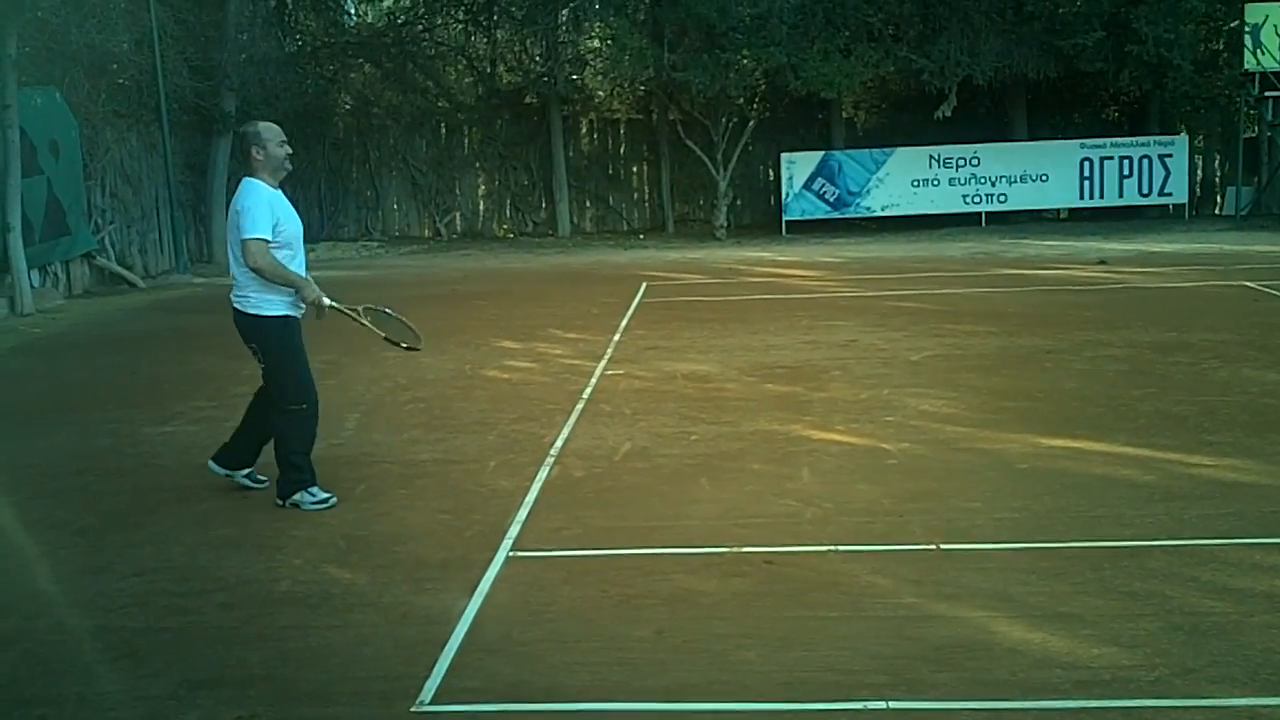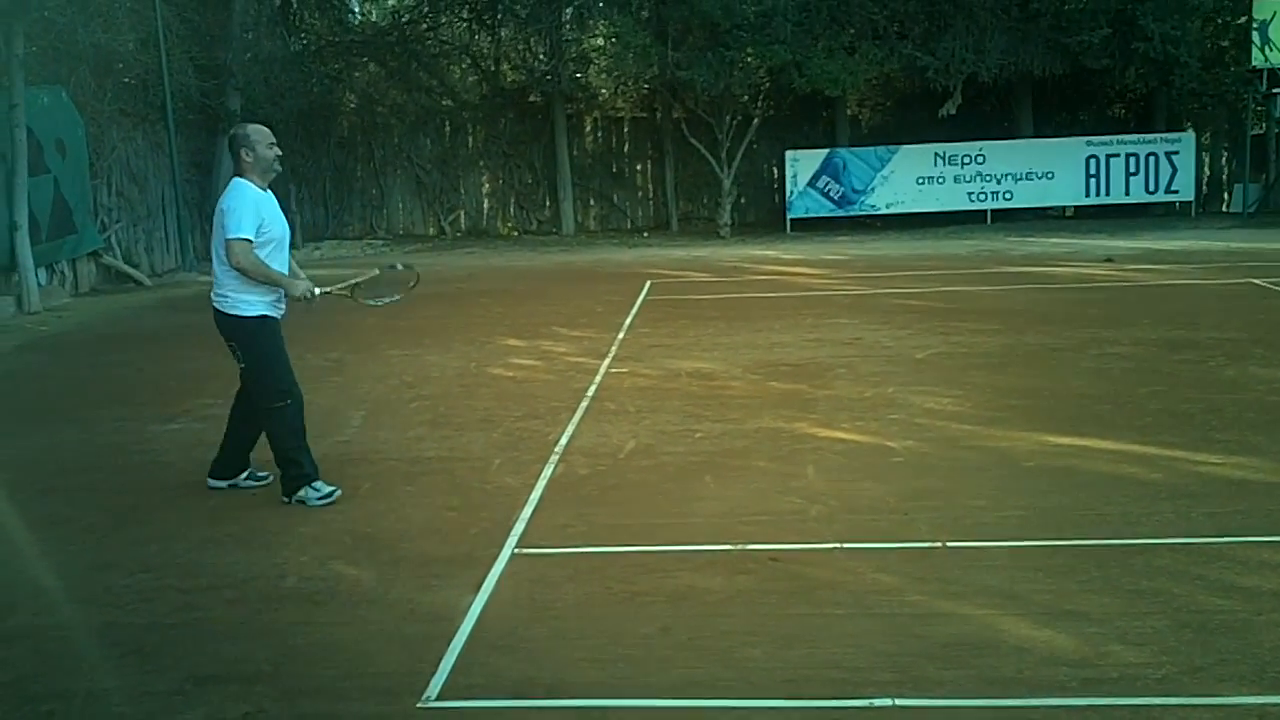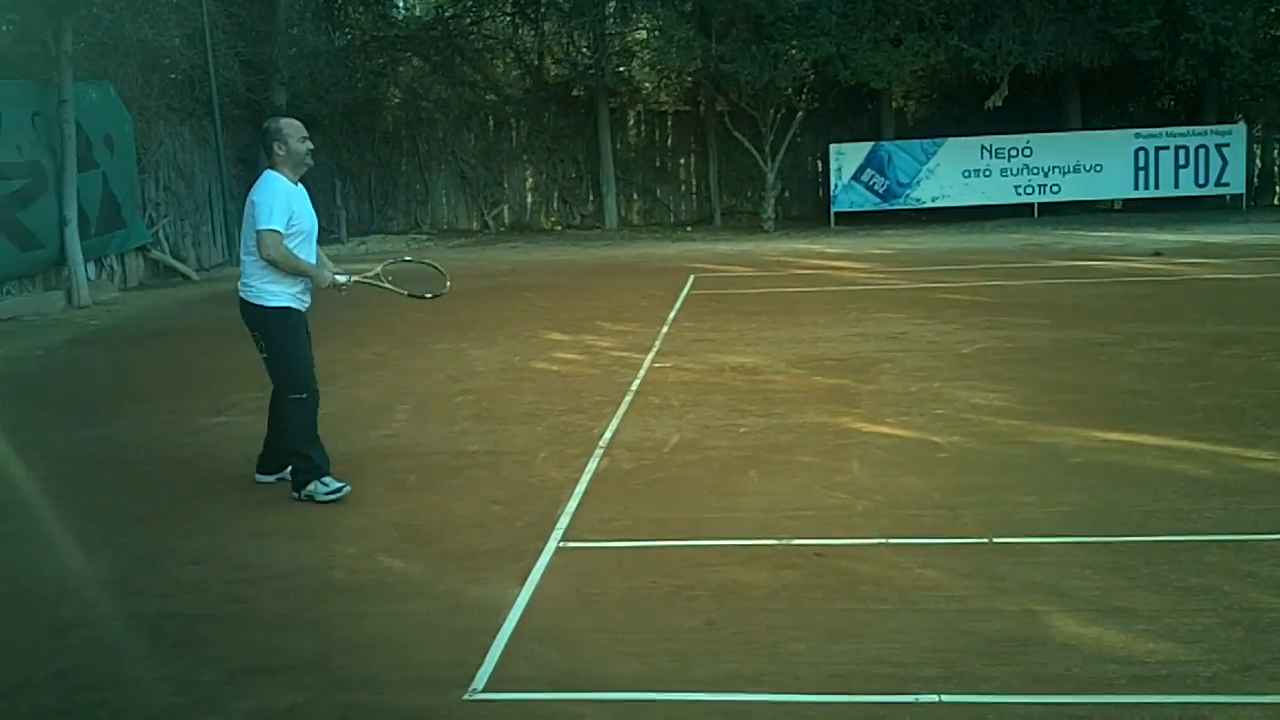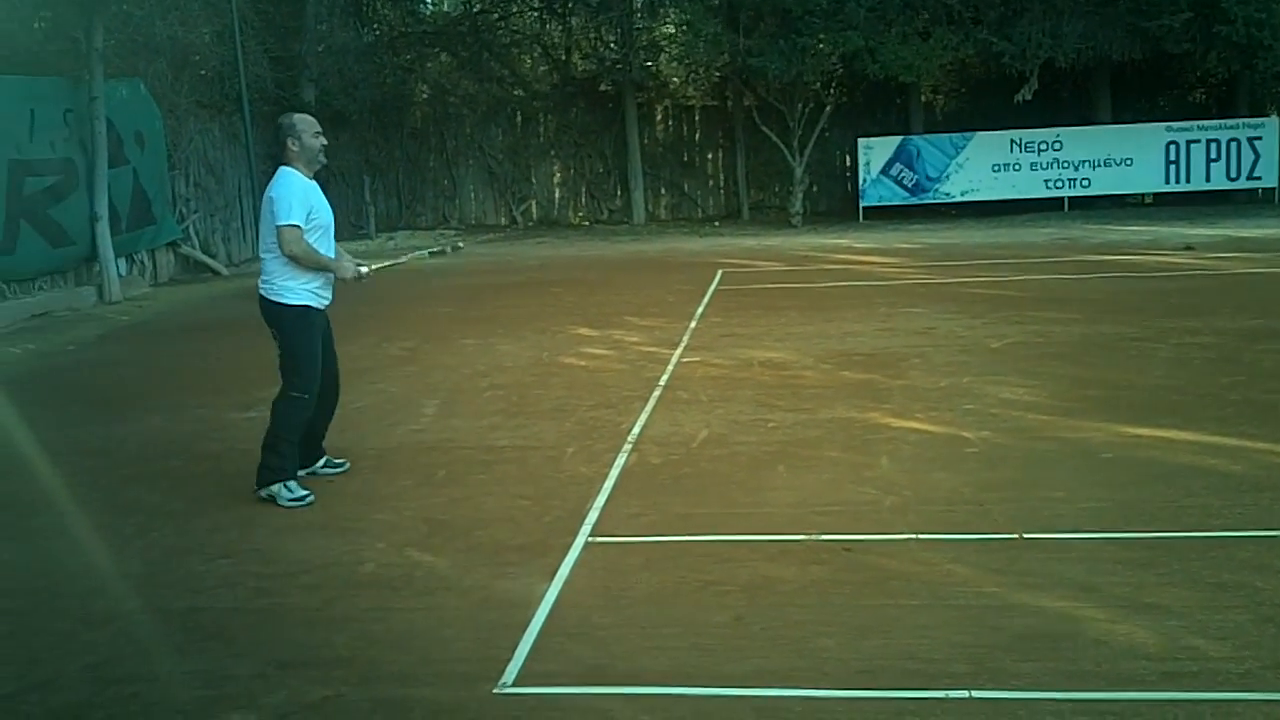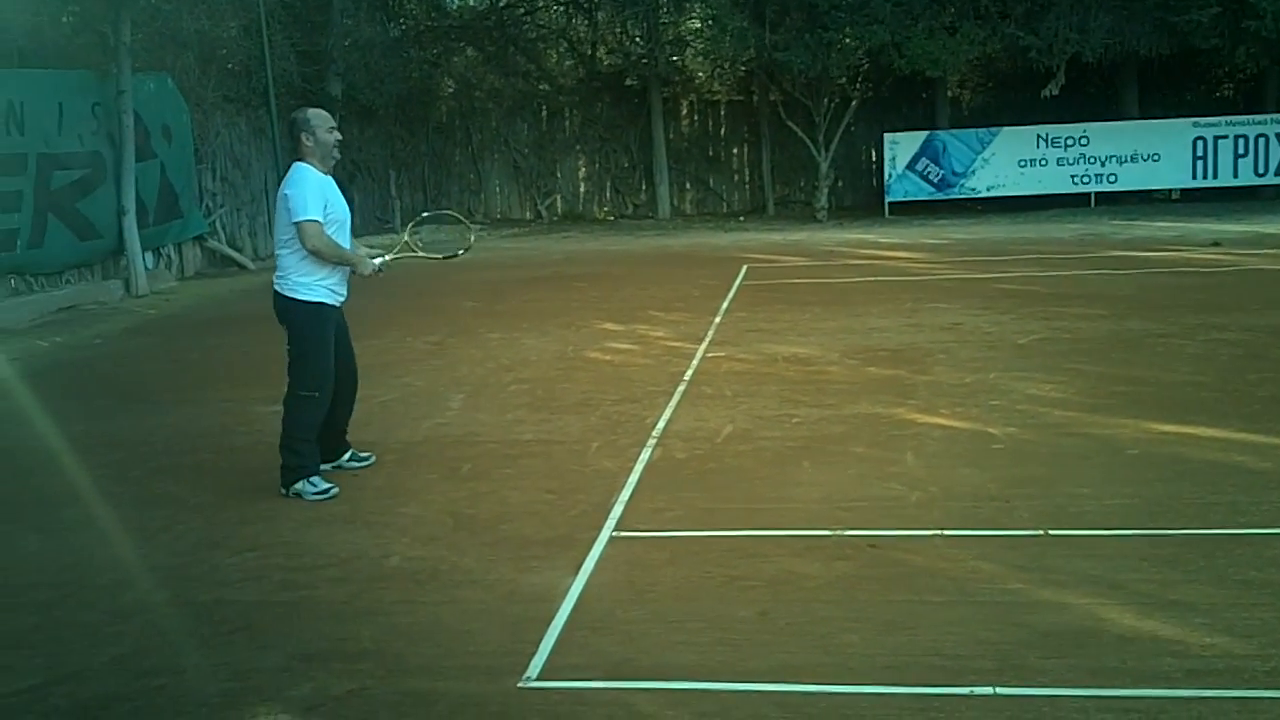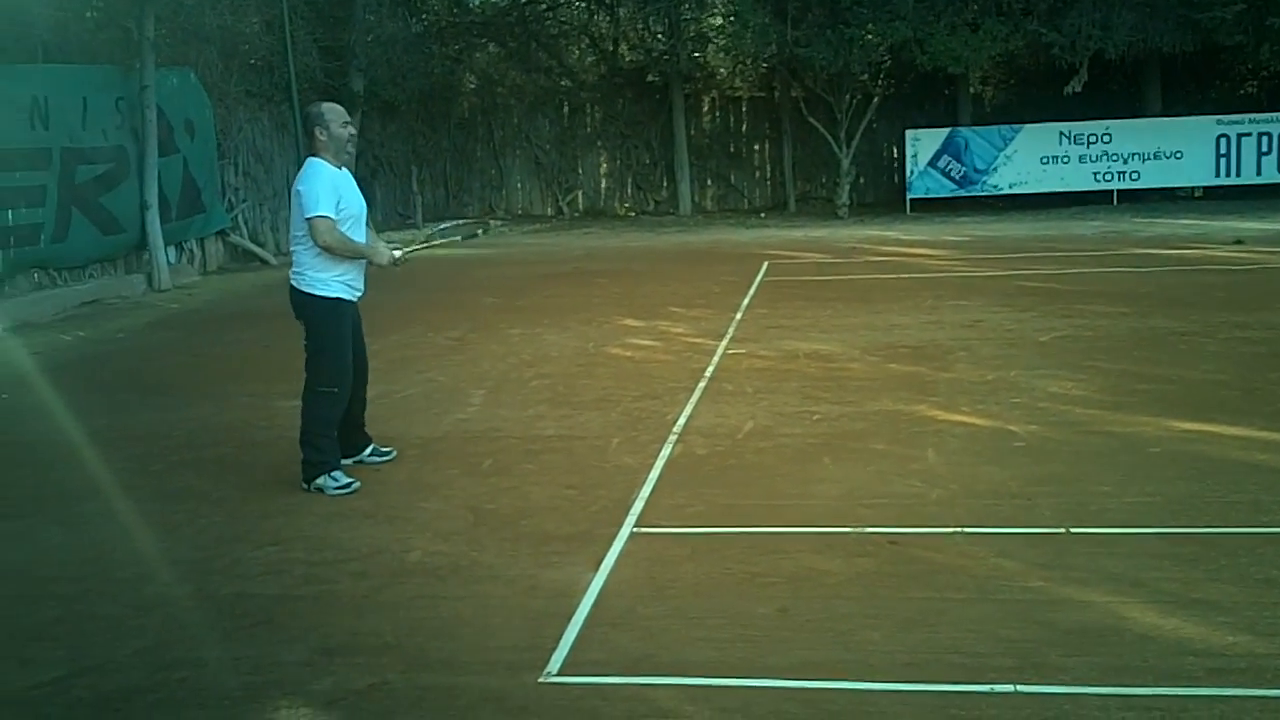
dt=0.2s
person 1, frame 1
left shoulder: (272, 195)
right shoulder: (255, 197)
right elbow: (256, 259)
left wrist: (309, 287)
right wrist: (302, 287)
left hip: (276, 313)
right hip: (267, 316)
left knee: (277, 394)
right knee: (299, 400)
left ankle: (233, 460)
right ankle: (296, 486)
person 1, frame 2
left shoulder: (264, 196)
right shoulder: (242, 198)
right elbow: (240, 259)
left wrist: (300, 278)
right wrist: (287, 284)
left hip: (258, 314)
right hip: (245, 316)
left knee: (258, 394)
right knee: (283, 398)
left ankle: (228, 469)
right ankle: (301, 482)
person 1, frame 3
left shoulder: (295, 189)
right shoulder: (272, 190)
right elbow: (270, 249)
left wrist: (326, 268)
right wrist: (314, 273)
left hip: (287, 306)
right hip: (270, 307)
left knee: (296, 387)
right knee: (298, 390)
left ankle: (275, 463)
right ankle: (311, 476)
person 1, frame 4
left shoulder: (308, 185)
right shoulder: (289, 186)
right elbow: (292, 245)
left wrist: (345, 259)
right wrist: (336, 267)
left hip: (309, 304)
right hip: (290, 305)
left knee: (325, 384)
right knee: (299, 390)
left ankle: (307, 456)
right ankle: (274, 477)
person 1, frame 5
left shoulder: (324, 180)
right shoulder: (304, 181)
right elbow: (314, 240)
left wrist: (361, 253)
right wrist: (356, 261)
left hip: (325, 300)
right hip: (304, 301)
left knee: (343, 378)
right knee: (310, 387)
left ankle: (332, 450)
right ankle: (297, 474)
person 1, frame 6
left shoulder: (342, 174)
right shoulder: (317, 177)
left elbow: (355, 224)
right elbow: (325, 237)
left wrist: (379, 245)
right wrist: (371, 253)
left hip: (342, 295)
right hip: (321, 296)
left knee: (354, 375)
right knee: (328, 381)
left ankle: (353, 444)
right ankle: (319, 469)
